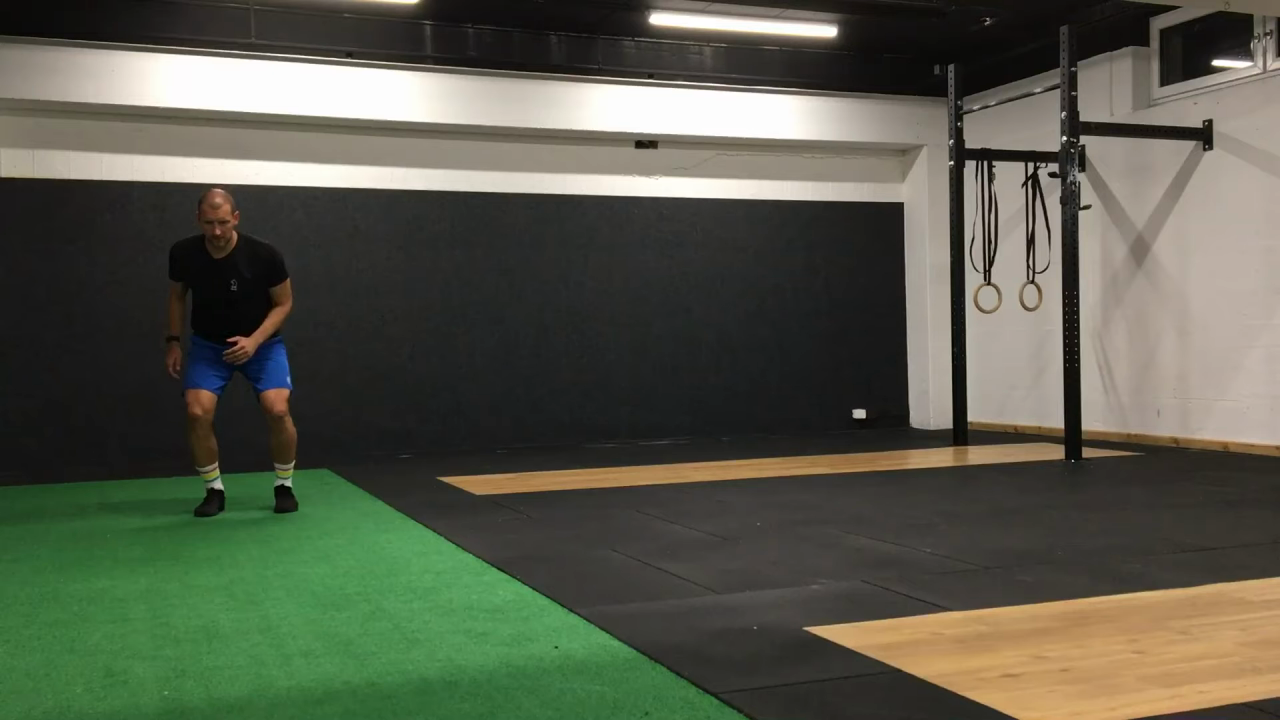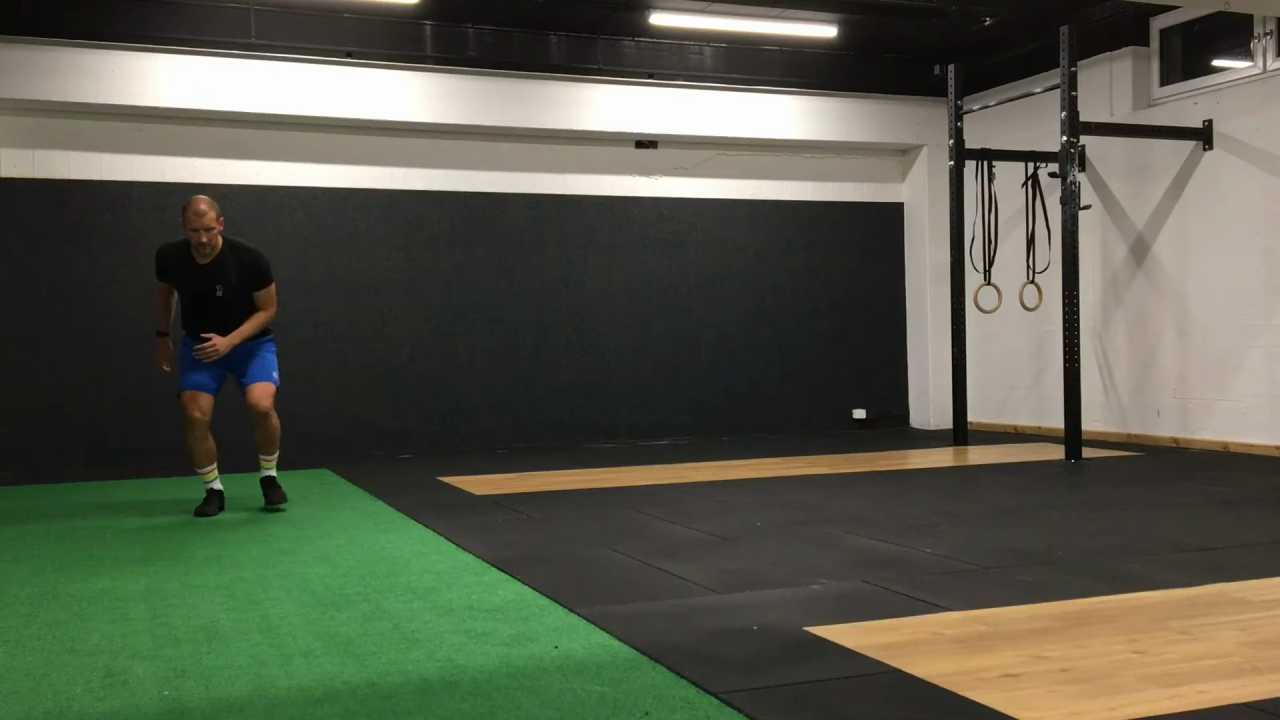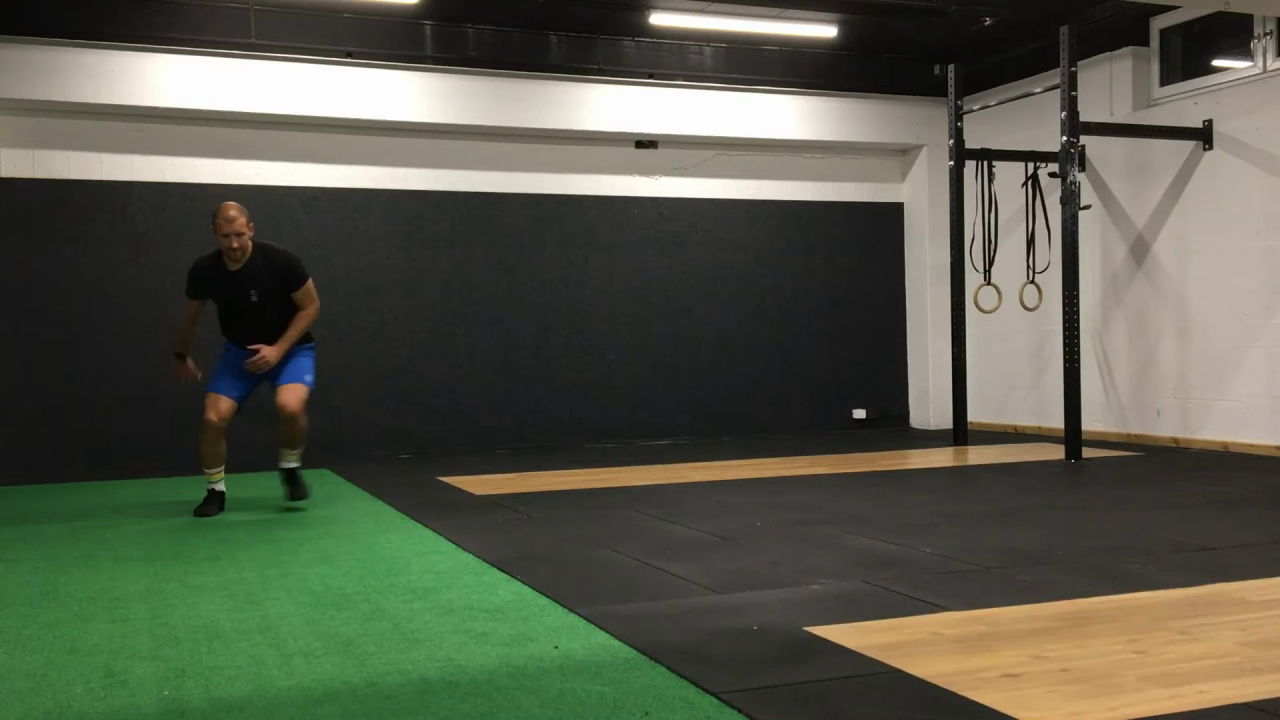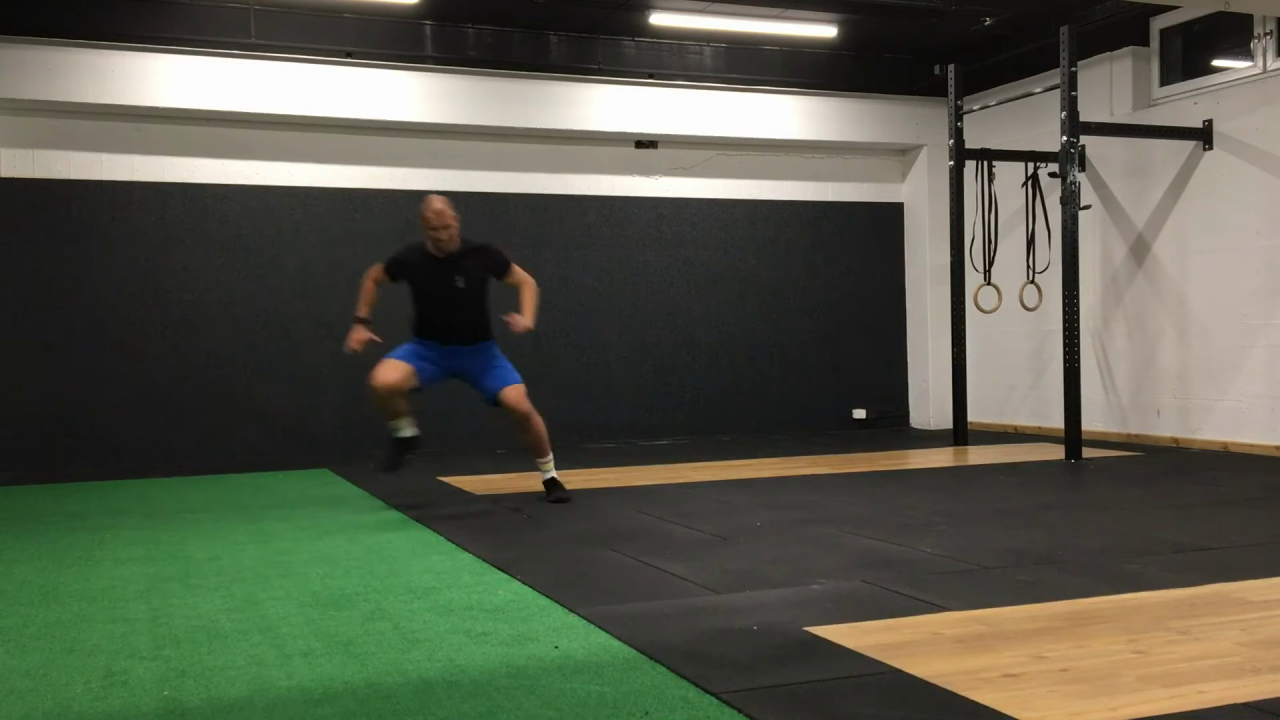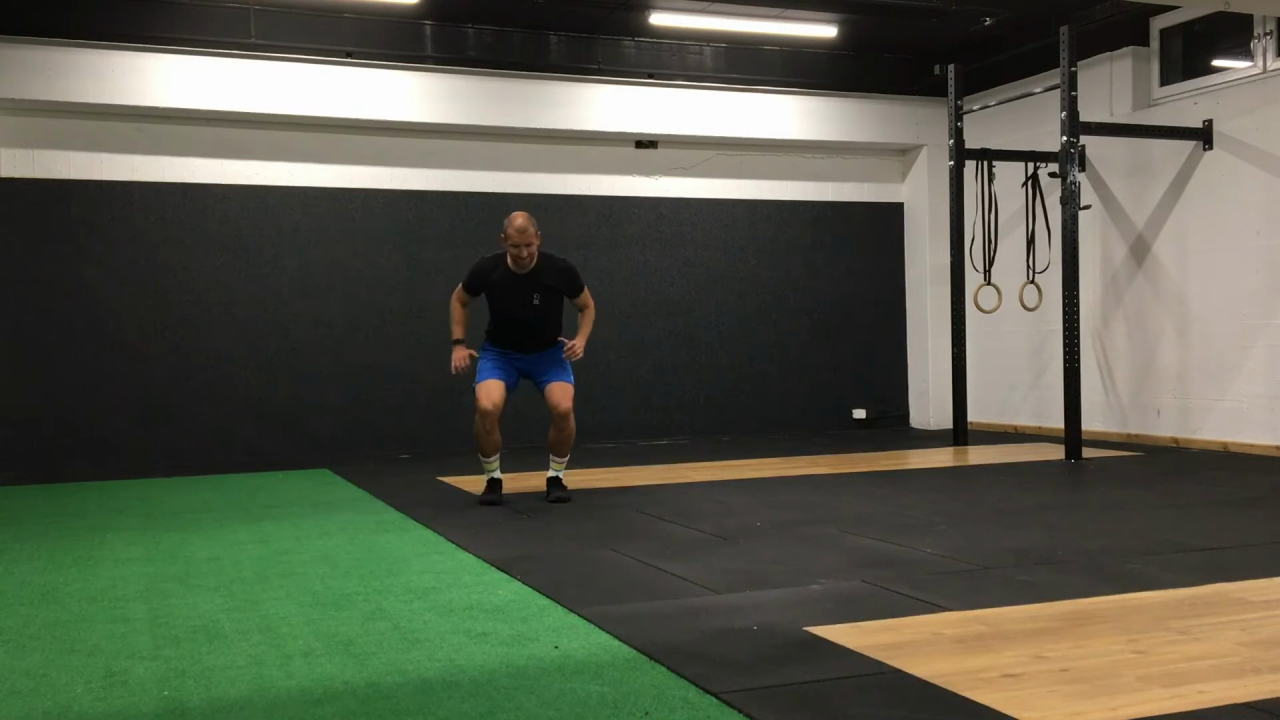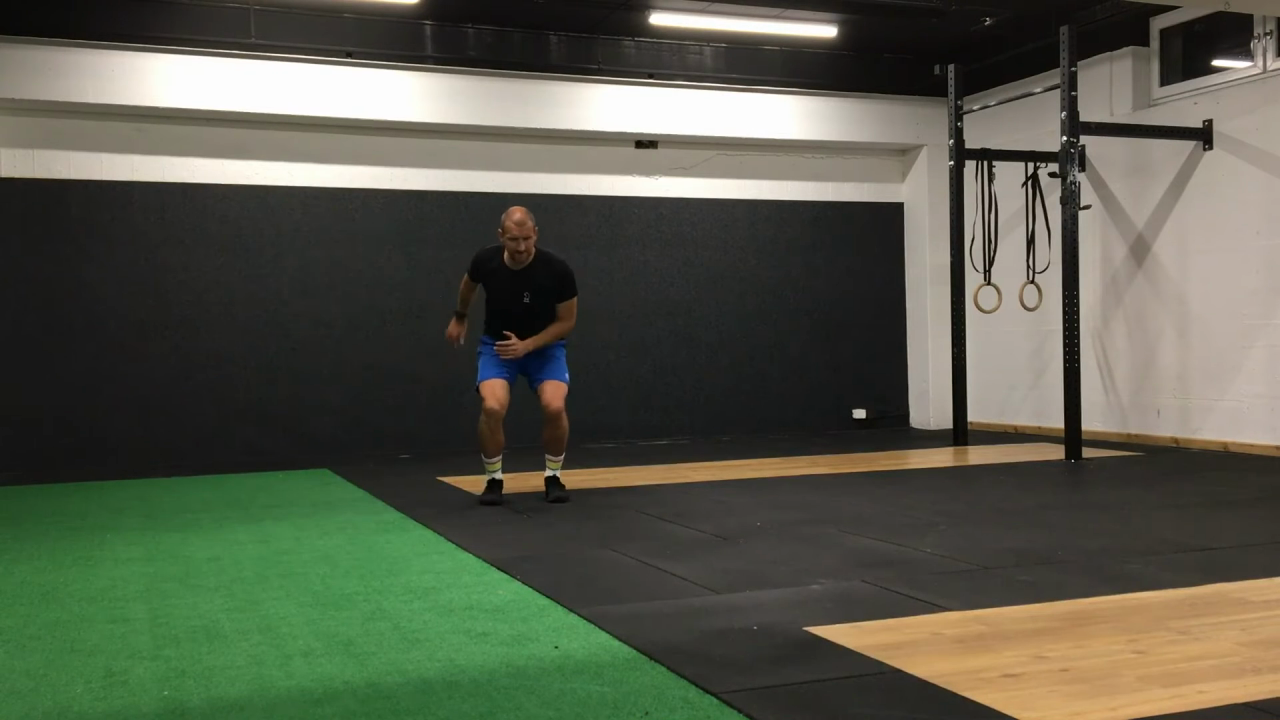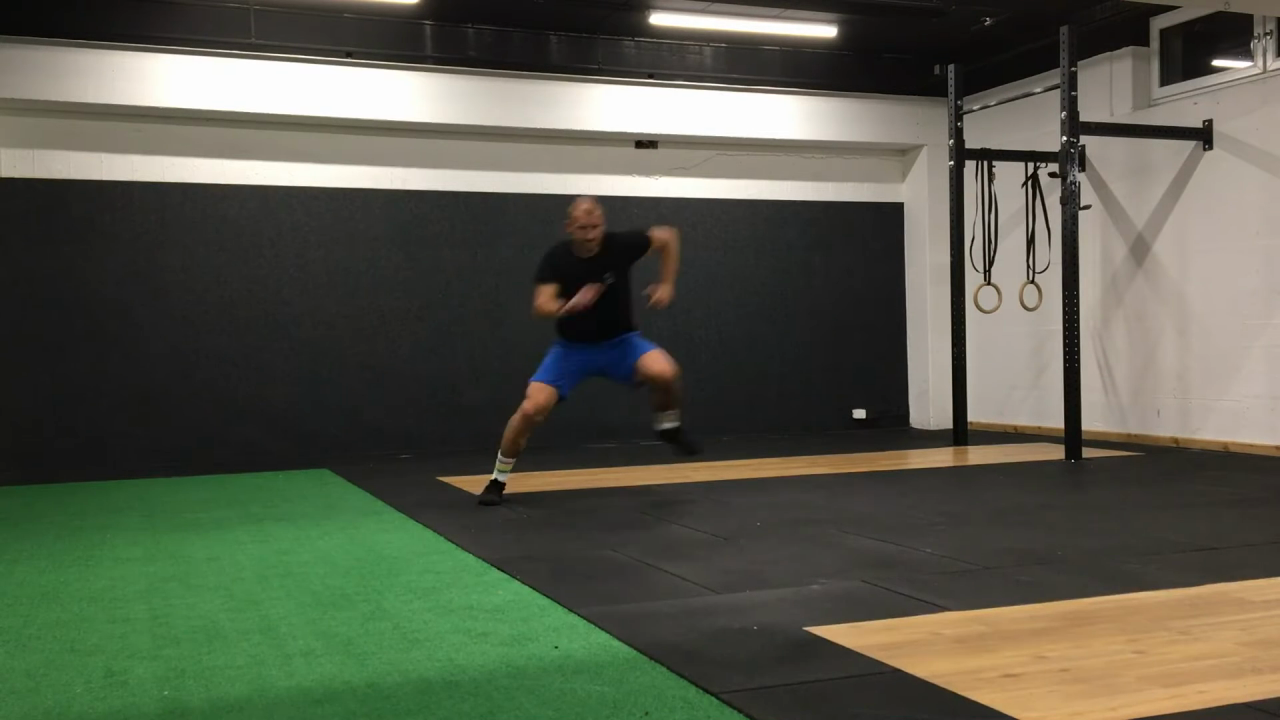
dt=0.5s
person 1, frame 1
left shoulder: (264, 255)
right shoulder: (183, 253)
left elbow: (283, 303)
right elbow: (177, 295)
left wrist: (254, 340)
right wrist: (173, 342)
left hip: (260, 344)
right hip: (208, 345)
left knee: (278, 410)
right knee: (197, 412)
left ankle: (284, 486)
right ankle: (214, 490)
person 1, frame 2
left shoulder: (250, 259)
right shoulder: (169, 257)
left elbow: (268, 309)
right elbow: (165, 292)
left wrist: (230, 341)
right wrist: (163, 336)
left hip: (250, 342)
right hip: (199, 343)
left knee: (261, 405)
right knee: (195, 415)
left ankle: (269, 477)
right ankle: (214, 490)
person 1, frame 3
left shoulder: (281, 261)
right shoulder: (203, 271)
left elbow: (310, 306)
right elbow: (190, 316)
left wrist: (279, 349)
right wrist: (181, 356)
left hip: (290, 349)
right hip: (240, 351)
left knee: (290, 407)
right knee: (212, 419)
left ankle: (289, 467)
right ankle: (215, 490)
person 1, frame 4
left shoulder: (481, 254)
right shoulder: (410, 258)
left elbow: (526, 282)
right elbow: (372, 278)
left wrist: (527, 318)
right wrist: (361, 323)
left hip: (478, 348)
right hip: (428, 348)
left knee: (521, 408)
right knee: (382, 383)
left ankle: (550, 477)
right ankle: (404, 434)
person 1, frame 5
left shoulder: (561, 270)
right shoulder: (487, 270)
left elbow: (586, 306)
right elbow: (458, 301)
left wrist: (581, 339)
right wrist: (459, 344)
left hip: (547, 352)
right hip: (499, 352)
left knee: (563, 408)
right knee: (486, 408)
left ankle: (555, 477)
right ankle: (493, 479)
person 1, frame 6
left shoulder: (558, 270)
right shoulder: (486, 261)
left elbow: (567, 321)
right elbow: (468, 282)
left wrist: (526, 346)
right wrist: (459, 319)
left hip: (544, 346)
right hip: (497, 345)
left knee: (555, 407)
right knee: (493, 407)
left ankle: (553, 478)
right ankle: (494, 479)
person 1, frame 7
left shoulder: (622, 244)
right shoulder: (556, 258)
left elbow: (668, 238)
right elbow: (541, 306)
left wrist: (666, 284)
right wrist: (569, 305)
left hip: (621, 341)
right hip: (572, 347)
left knee: (665, 373)
right knee: (530, 410)
left ankle: (668, 425)
right ankle: (498, 480)
